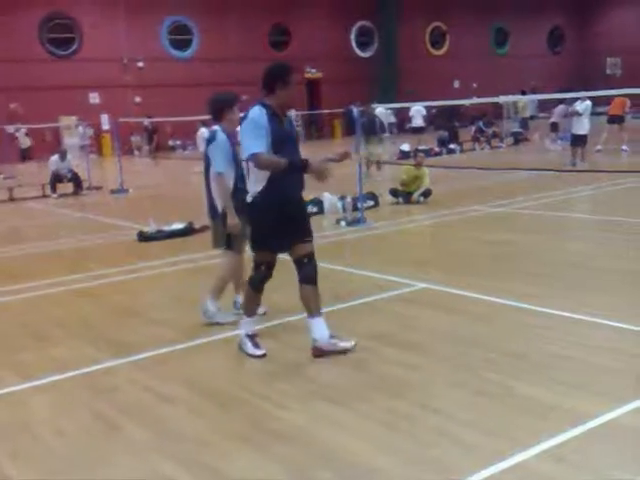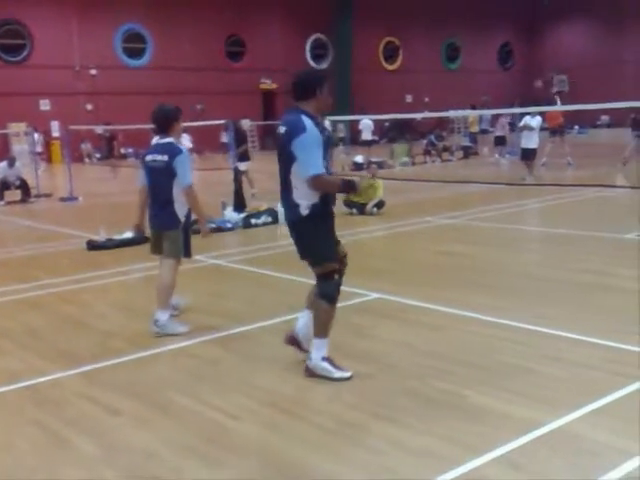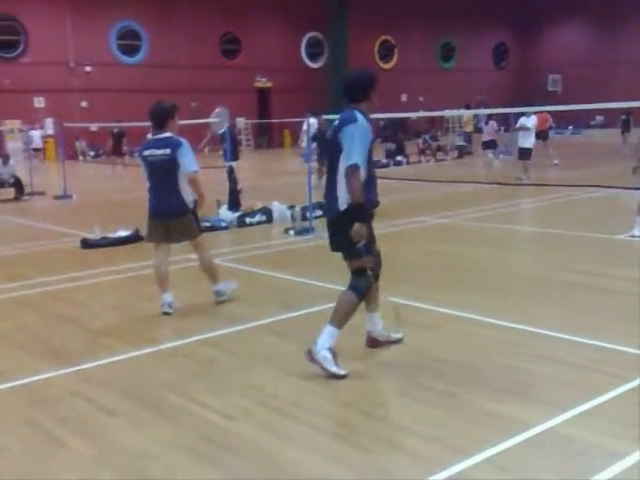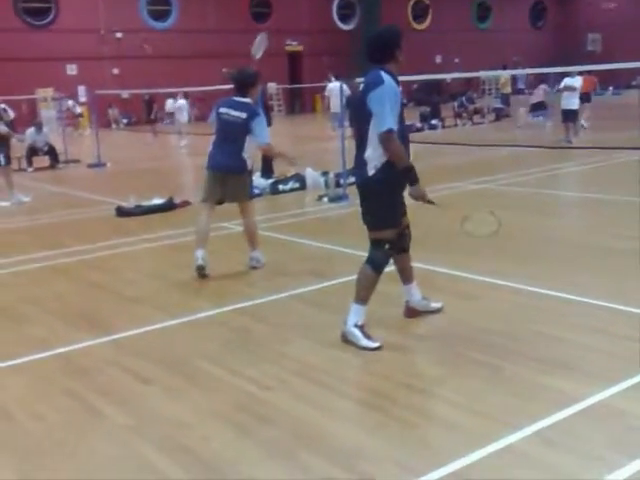
dt=0.7s
person 1, frame 1
left shoulder: (287, 119)
right shoulder: (256, 118)
right elbow: (260, 160)
left wrist: (329, 160)
right wrist: (305, 166)
left hip: (291, 203)
right hip: (264, 206)
left knee: (308, 266)
right knee: (263, 270)
left ankle: (321, 338)
right ankle: (247, 330)
person 1, frame 2
left shoulder: (293, 122)
right shoulder: (306, 128)
right elbow: (319, 181)
left wrist: (336, 180)
right wrist: (348, 185)
left hip: (307, 211)
right hip: (309, 214)
left knee: (338, 262)
right knee: (329, 279)
left ankle: (303, 329)
right ankle: (318, 358)
person 1, frame 3
left shoulder: (347, 121)
right shoulder: (357, 123)
right elbow: (353, 173)
right wrist: (360, 217)
left hip: (345, 209)
right hip: (349, 212)
left knee: (373, 264)
right knee: (363, 279)
left ankle: (376, 331)
right ankle: (323, 347)
person 1, frame 4
left shoulder: (375, 82)
right shoulder: (385, 84)
right elbow: (388, 138)
right wrist: (412, 179)
left hip: (381, 176)
right hip: (381, 178)
left knee: (401, 236)
right knee: (381, 250)
left ankle: (414, 300)
right ankle: (353, 325)
person 2, frame 1
left shoulder: (226, 138)
right shoulder: (219, 140)
right elbow: (220, 179)
left wrist: (240, 209)
right wrist: (229, 214)
left hip: (235, 207)
right hip: (225, 209)
left knee: (238, 253)
right knee: (233, 255)
left ankle: (240, 300)
right ankle: (211, 306)
person 2, frame 2
left shoulder: (149, 154)
right shoulder: (178, 152)
left elbow: (144, 190)
right elbow: (188, 190)
left wrist: (140, 218)
right wrist: (202, 219)
left hip: (156, 216)
right hip: (174, 217)
left knee: (166, 261)
right knee: (170, 264)
left ankle: (170, 302)
right ankle: (161, 318)
person 2, frame 3
left shoulder: (144, 149)
right shoulder: (179, 144)
right elbow: (191, 176)
right wrist: (201, 197)
left hip: (156, 207)
right hip: (180, 206)
left knee: (161, 252)
right knee: (200, 246)
left ankle: (166, 299)
right ankle: (219, 288)
person 2, frame 4
left shoulder: (221, 105)
right shoulder: (254, 113)
right elbow: (265, 147)
right wrist: (283, 156)
left hip: (215, 164)
right hip: (238, 167)
left knee: (206, 209)
right knee: (247, 210)
left ankle: (200, 256)
right ankle: (255, 255)
